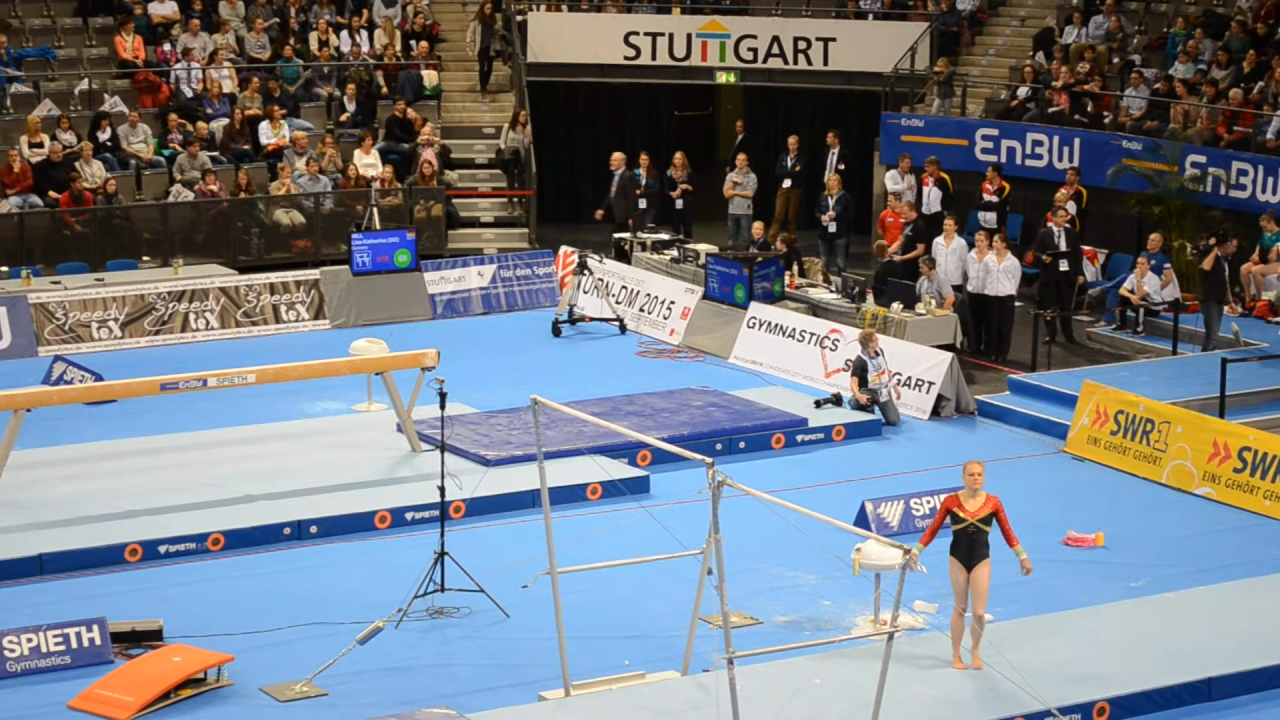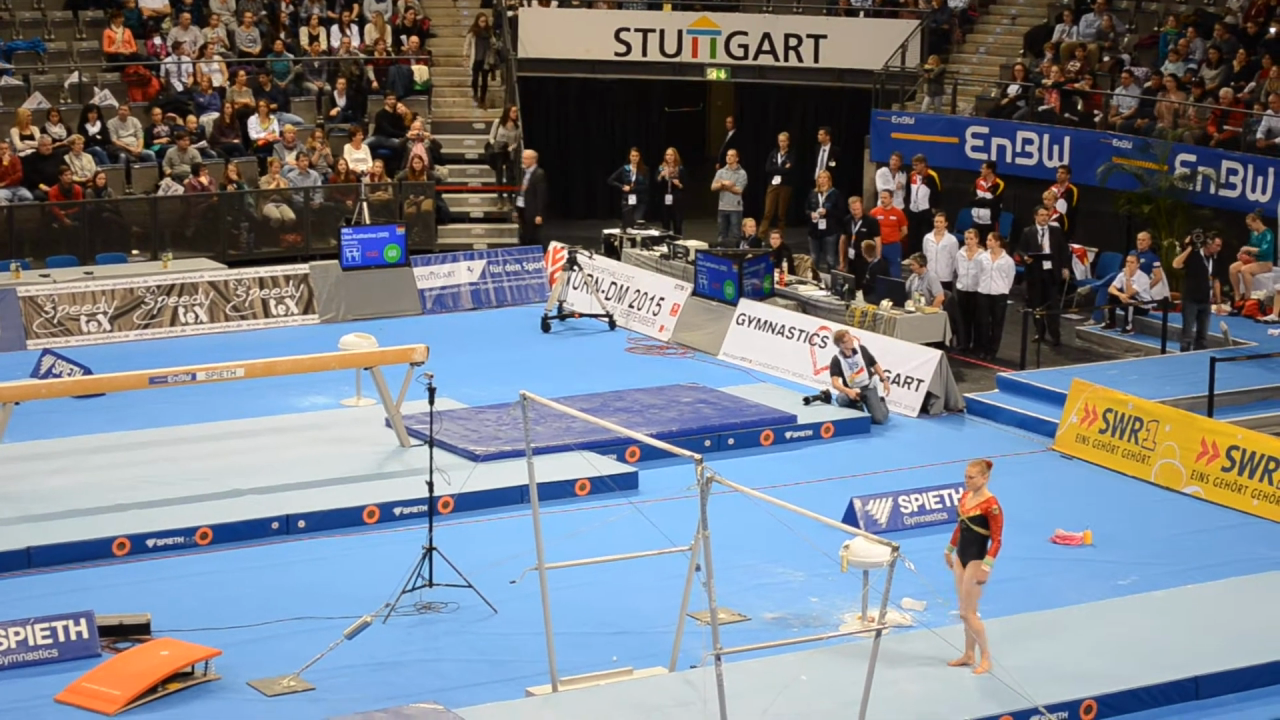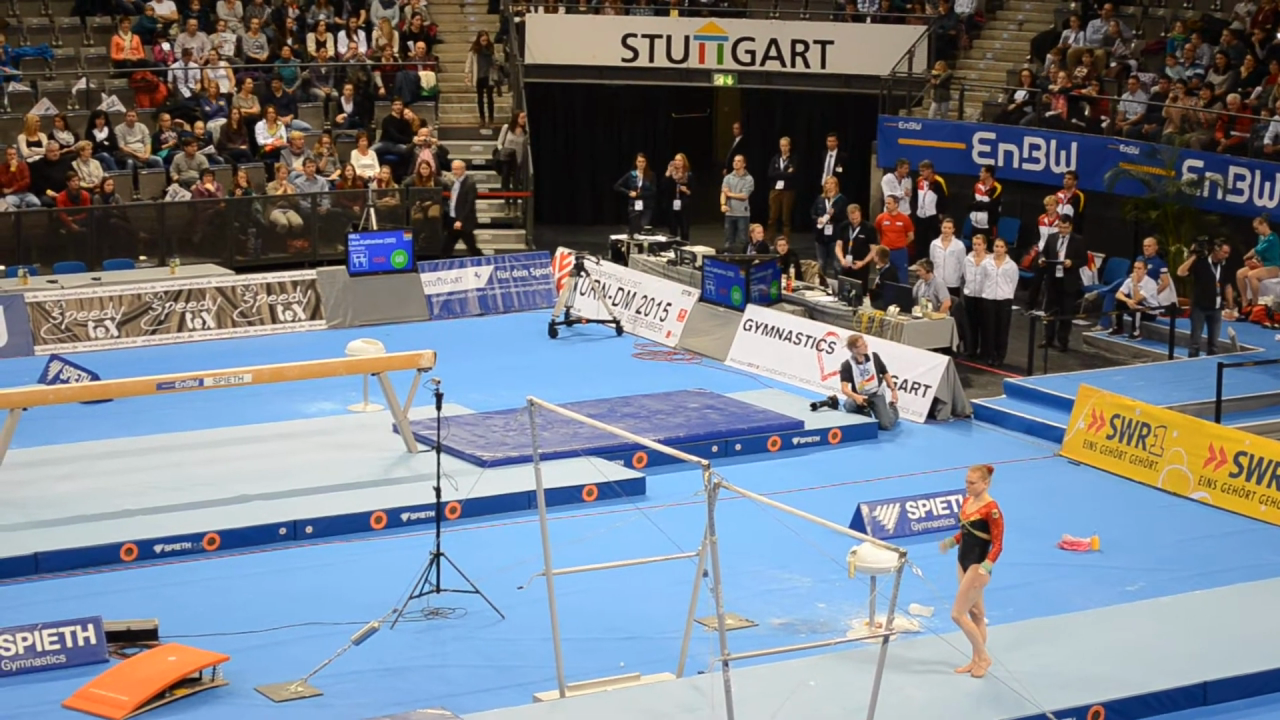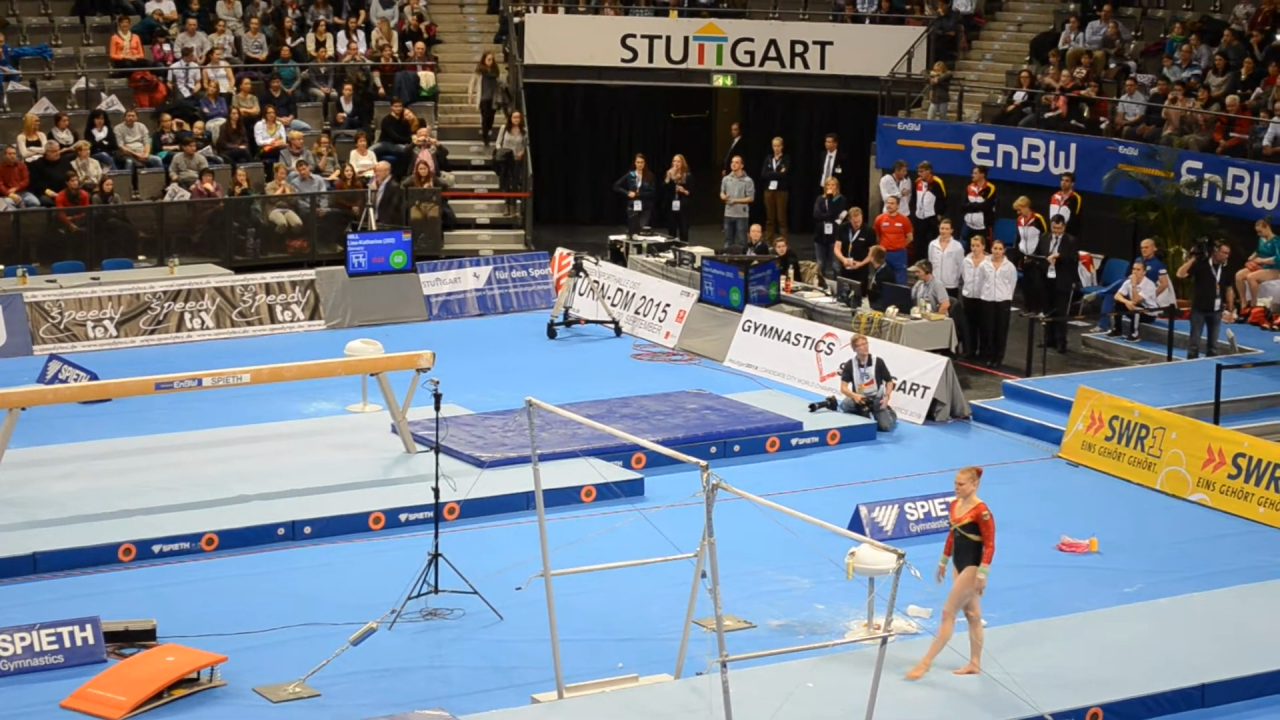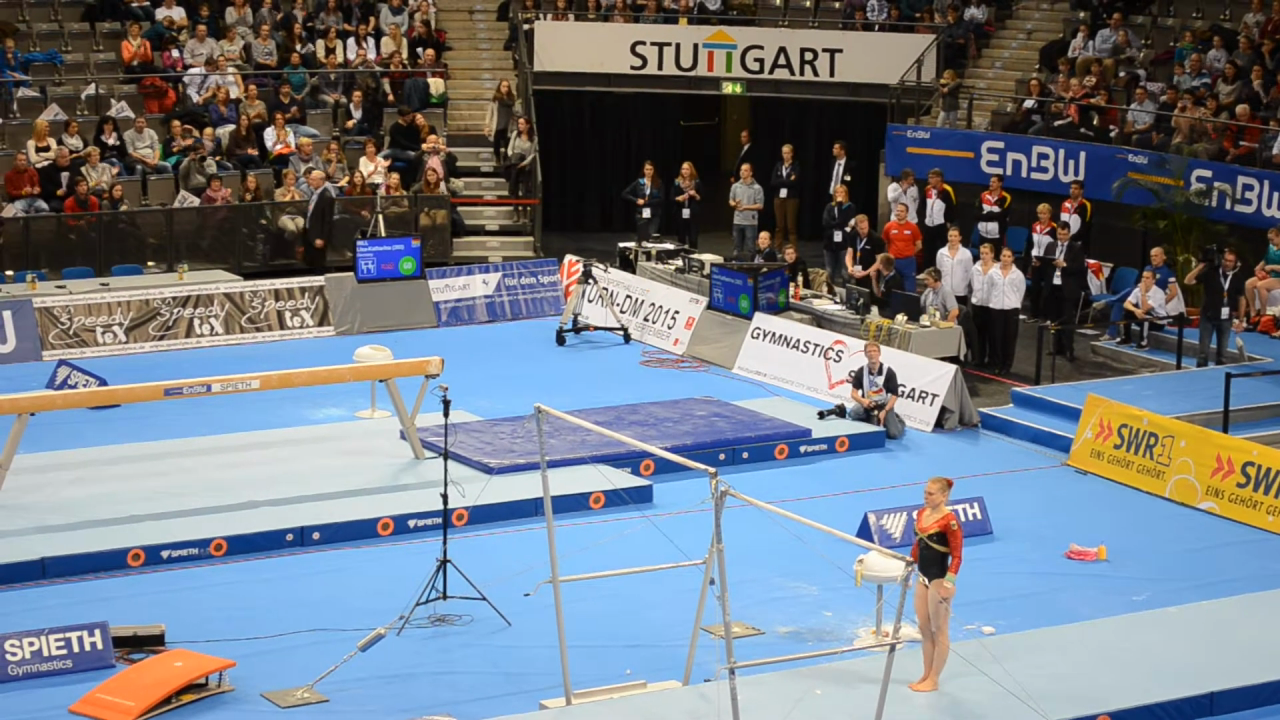
dt=1s
person 1, frame 1
left shoulder: (993, 502)
right shoulder: (951, 501)
left elbow: (1007, 531)
right elbow: (934, 527)
left wrist: (1022, 556)
right wrist: (916, 551)
left hip: (981, 560)
right hip: (958, 559)
left knee: (979, 611)
right knee: (960, 608)
left ankle: (975, 651)
right ankle: (956, 655)
person 1, frame 2
left shoulder: (991, 505)
right shoulder: (965, 496)
left elbow: (996, 541)
left wrist: (985, 567)
right wrist: (949, 550)
left hip: (976, 561)
right hip: (961, 557)
left knee: (968, 612)
right knee: (965, 611)
left ankle: (985, 658)
right ankle: (969, 654)
person 1, frame 3
left shoulder: (992, 509)
right shoulder: (967, 501)
left elbow: (997, 545)
left wrist: (984, 570)
right wrist: (951, 542)
left hip: (978, 565)
right hip: (963, 562)
left knee: (958, 614)
right knee: (975, 613)
left ankle: (983, 657)
right ankle: (976, 660)
person 1, frame 4
left shoulder: (981, 511)
right shoulder: (955, 505)
left elbow: (989, 546)
left wrist: (982, 575)
right wrist: (943, 562)
left hip: (972, 568)
right hip: (959, 565)
left knee: (948, 613)
right knee: (972, 615)
left ankle: (926, 662)
right ankle: (974, 664)
person 1, frame 5
left shoulder: (949, 521)
right shoulder: (921, 514)
left elbow: (956, 557)
left wrist: (947, 584)
left hip: (939, 579)
right hip: (923, 577)
left knee: (939, 631)
right knee: (925, 629)
left ankle: (933, 680)
right ankle: (927, 675)
